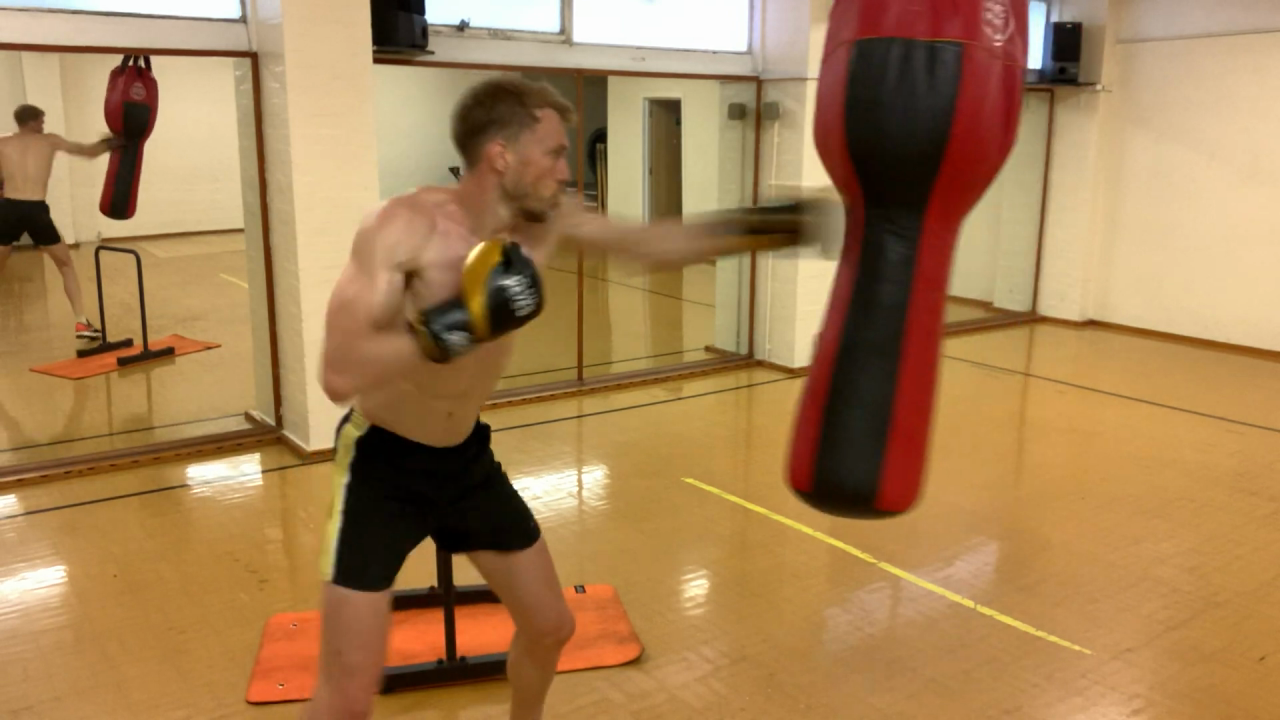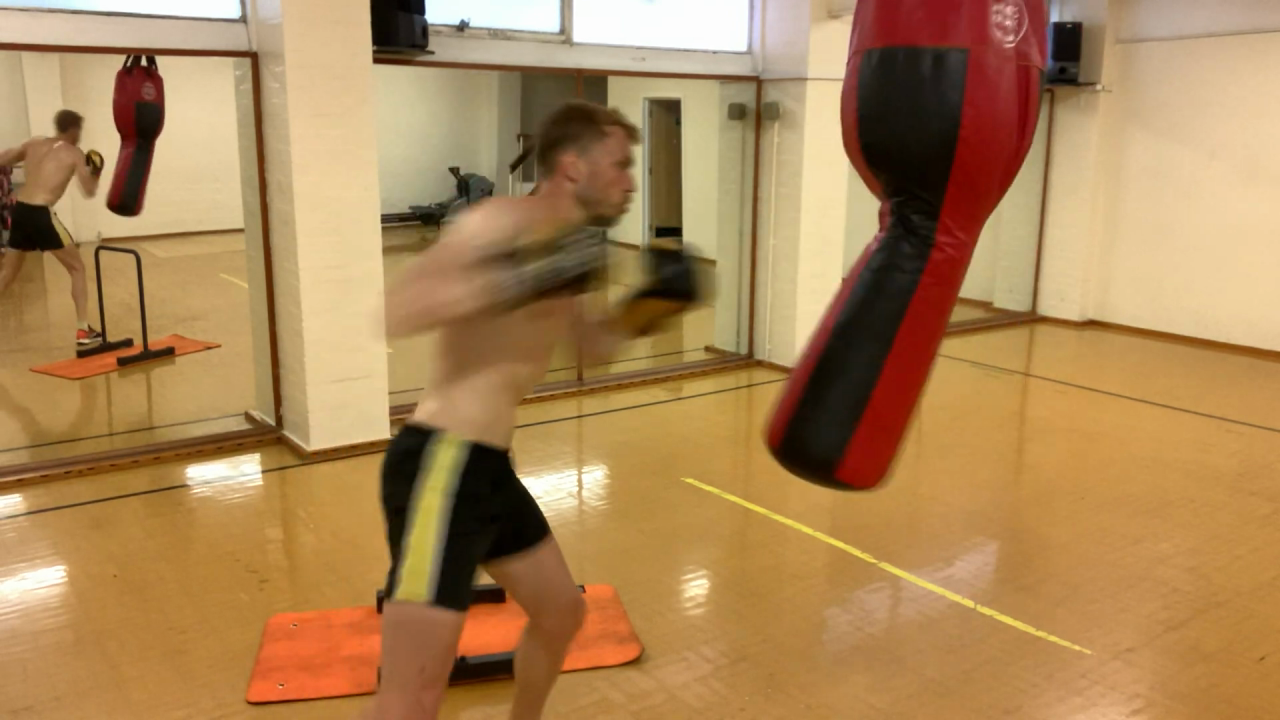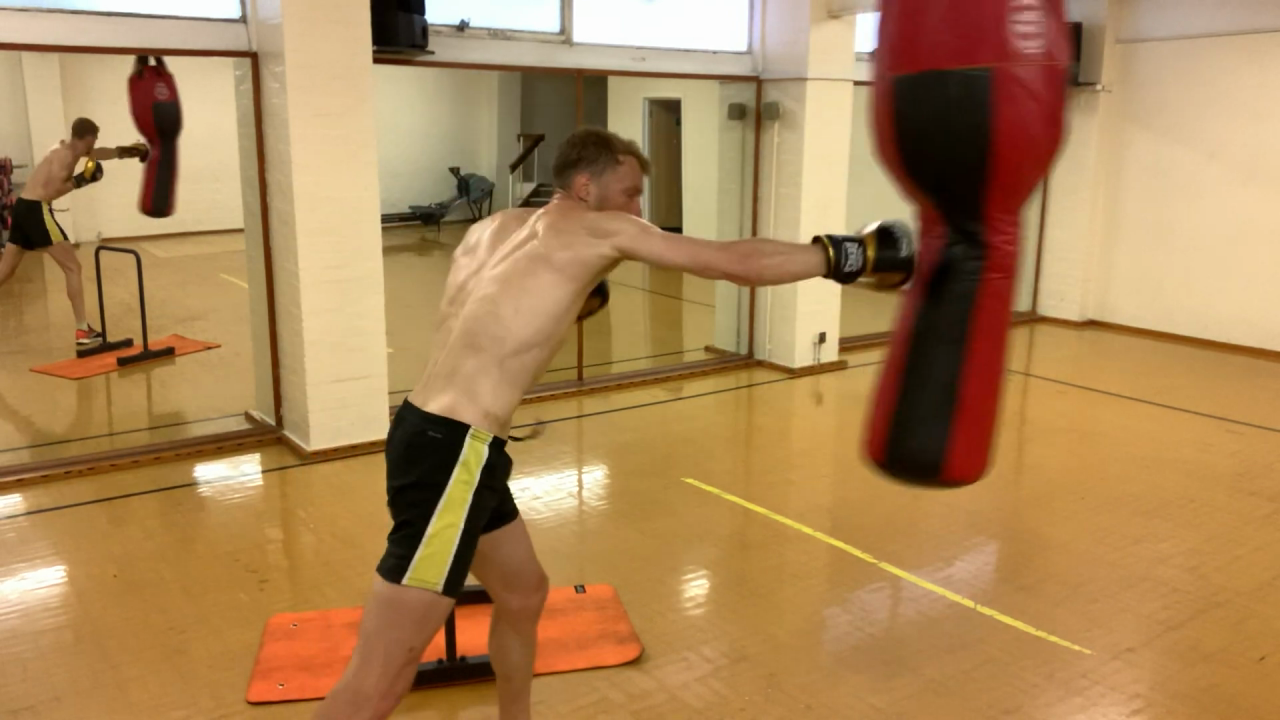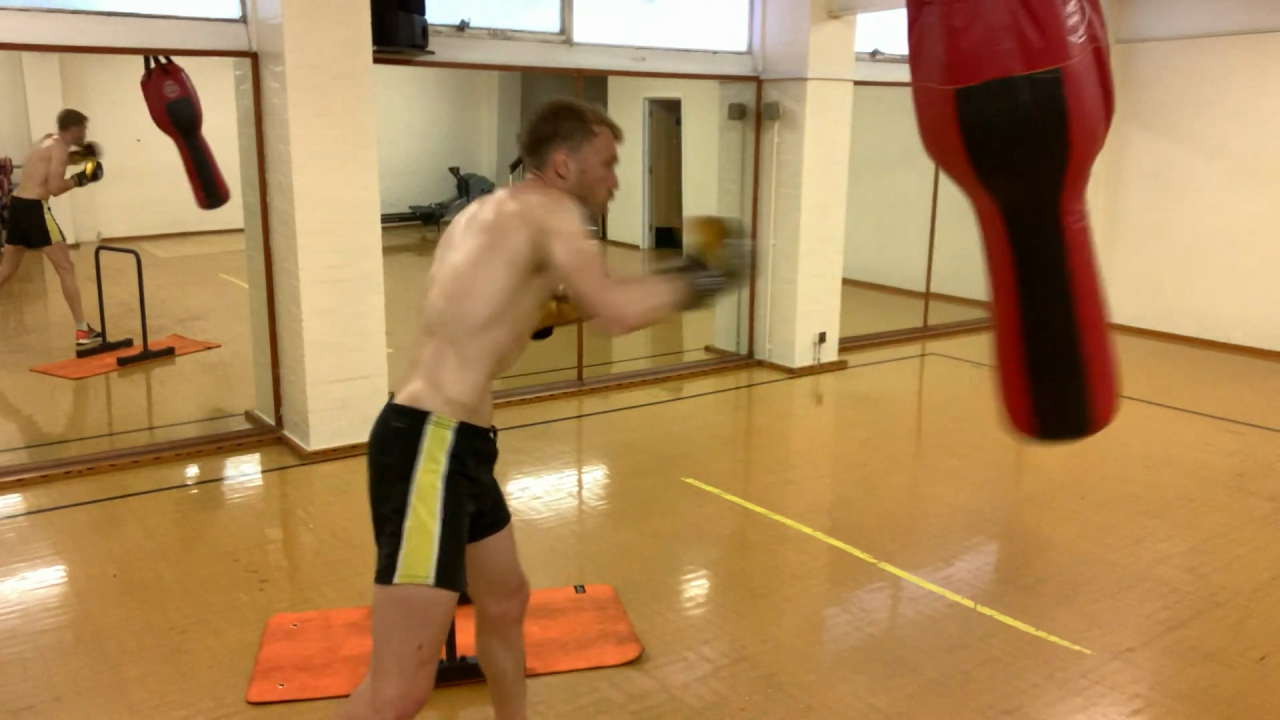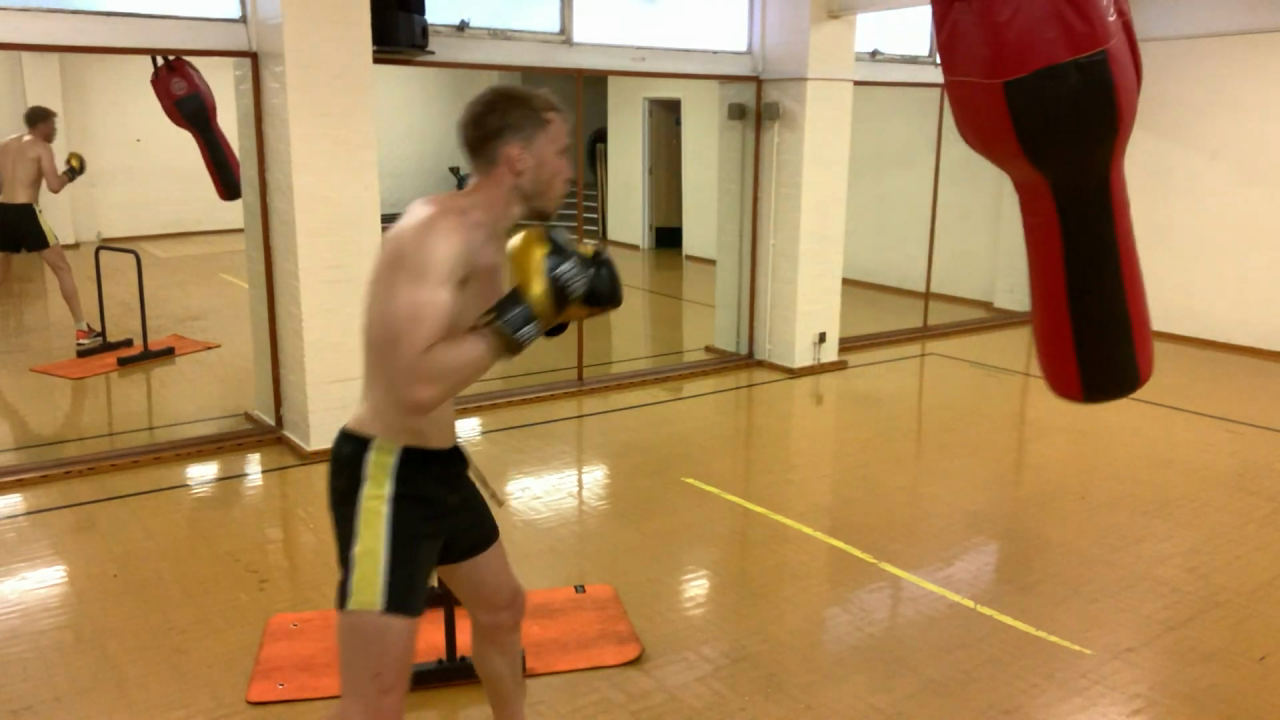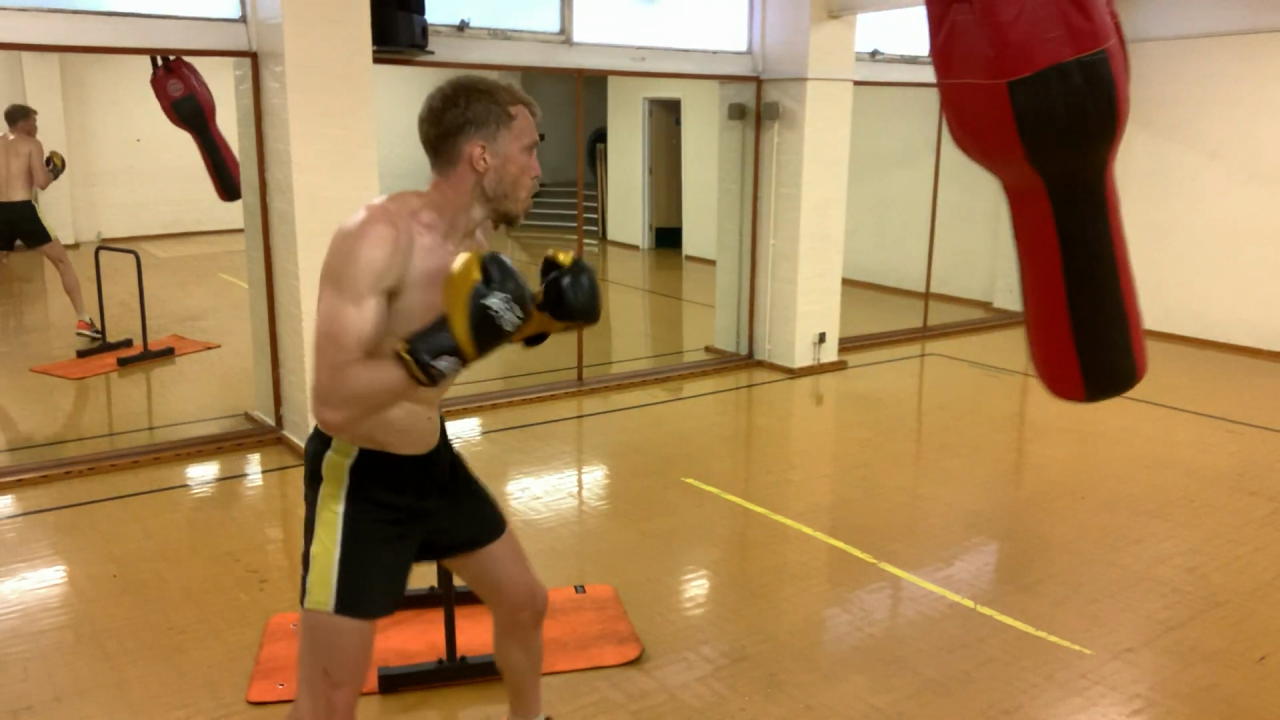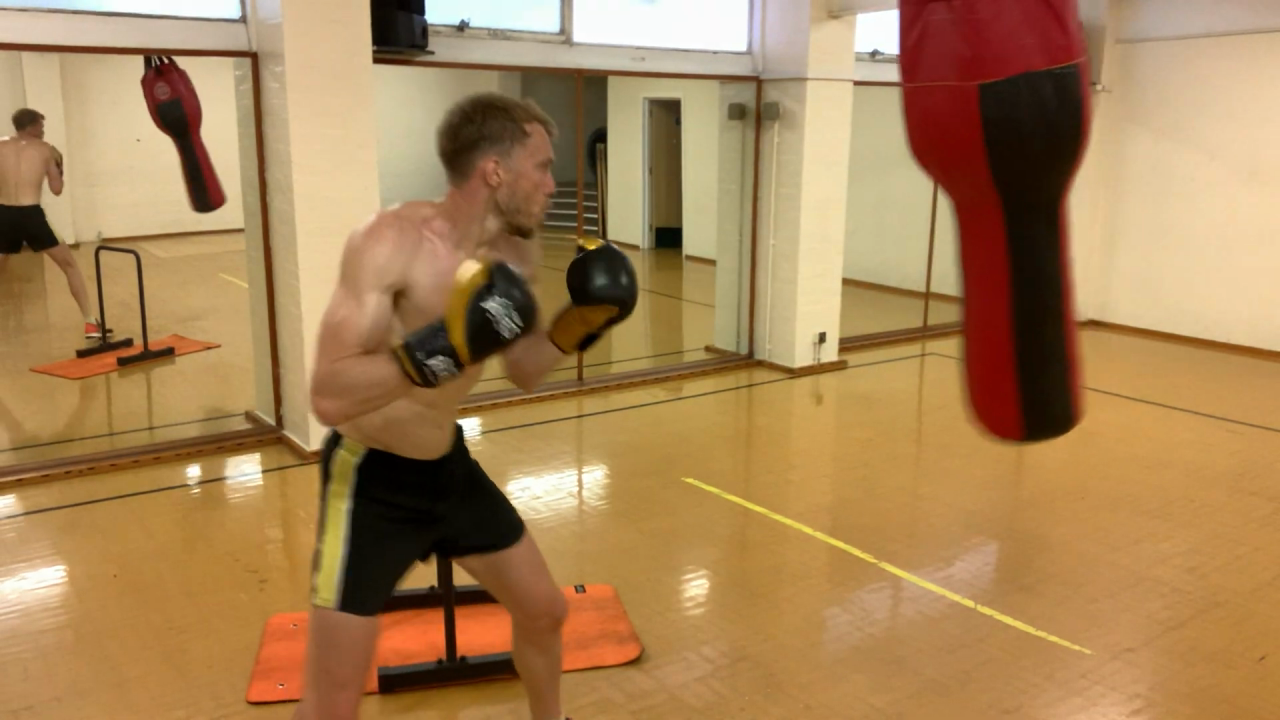
dt=0.2s
person 1, frame 1
left shoulder: (546, 221)
right shoulder: (400, 225)
left elbow: (657, 244)
right elbow: (341, 377)
left wrist: (756, 223)
right wrist: (459, 320)
left hip: (465, 459)
right hip: (383, 463)
left knee: (549, 625)
person 1, frame 2
left shoulder: (567, 237)
right shoulder: (502, 221)
left elbow: (593, 349)
right elbow: (401, 311)
left wrist: (655, 301)
right wrist: (527, 275)
left hip: (488, 465)
right hip: (446, 470)
left knee: (562, 611)
person 1, frame 3
left shoulder: (493, 228)
right shoulder: (599, 230)
right elbow: (733, 261)
right wrist: (846, 255)
left hip: (447, 441)
right hip: (453, 455)
left knee: (524, 593)
person 1, frame 4
left shoulder: (482, 215)
right shoulder: (550, 207)
right elbow: (617, 310)
left wrist: (553, 309)
right wrist: (704, 274)
left hip: (450, 442)
right hip: (431, 449)
left knee: (504, 598)
person 1, frame 5
left shoulder: (497, 235)
right shoulder: (438, 230)
right elbow: (418, 383)
left wrist: (559, 305)
right wrist: (523, 312)
left hip: (442, 463)
right hip: (388, 474)
left knee: (501, 605)
person 1, frame 6
left shoulder: (478, 233)
right shoulder: (378, 237)
right elbow: (334, 406)
left wrist: (540, 315)
right wrist: (448, 338)
left hip: (434, 461)
right hip: (360, 479)
left knee: (524, 603)
person 1, frame 7
left shoulder: (516, 251)
right shoulder: (389, 241)
left elbow: (527, 370)
right elbow: (329, 397)
left wrist: (586, 318)
right wrist: (446, 344)
left hip: (449, 467)
right hip: (371, 481)
left knee: (543, 610)
person 2, frame 1
right shoulder: (48, 139)
right elbow: (90, 152)
right wrist: (107, 143)
right hip: (36, 210)
right knee: (66, 265)
right ankle: (82, 324)
person 2, frame 2
left shoulder: (36, 143)
right shoulder: (74, 154)
right elbow: (89, 192)
right wrist: (95, 171)
left hip: (20, 211)
right hip: (40, 214)
right knee: (78, 269)
right ankle: (84, 331)
person 2, frame 3
left shoulder: (67, 148)
right shoulder: (66, 154)
left elbow: (99, 154)
right elbow: (52, 191)
left wrist: (129, 150)
right wrist: (80, 180)
left hip: (22, 207)
right hip: (36, 210)
right knee: (72, 268)
right ankle: (83, 330)
person 2, frame 4
left shoulder: (49, 142)
right shoulder: (59, 148)
left elbow: (66, 159)
right elbow: (55, 189)
left wrist: (82, 153)
right wrist: (81, 179)
right hip: (34, 209)
right knee: (66, 269)
right ankle: (82, 330)
person 2, frame 5
right shoulder: (42, 147)
right elbow: (54, 187)
right wrist: (72, 172)
right hip: (25, 213)
right knee: (63, 270)
right ankle: (82, 330)
person 2, frame 6
right shoulder: (31, 144)
right elbow: (41, 183)
right wrist: (56, 170)
right hip: (23, 211)
right knee: (63, 264)
right ankle: (84, 322)
person 2, frame 7
right shoulder: (46, 149)
right elbow: (57, 189)
right wrist: (57, 171)
right hip: (32, 216)
right knee: (70, 267)
right ankle: (91, 324)
